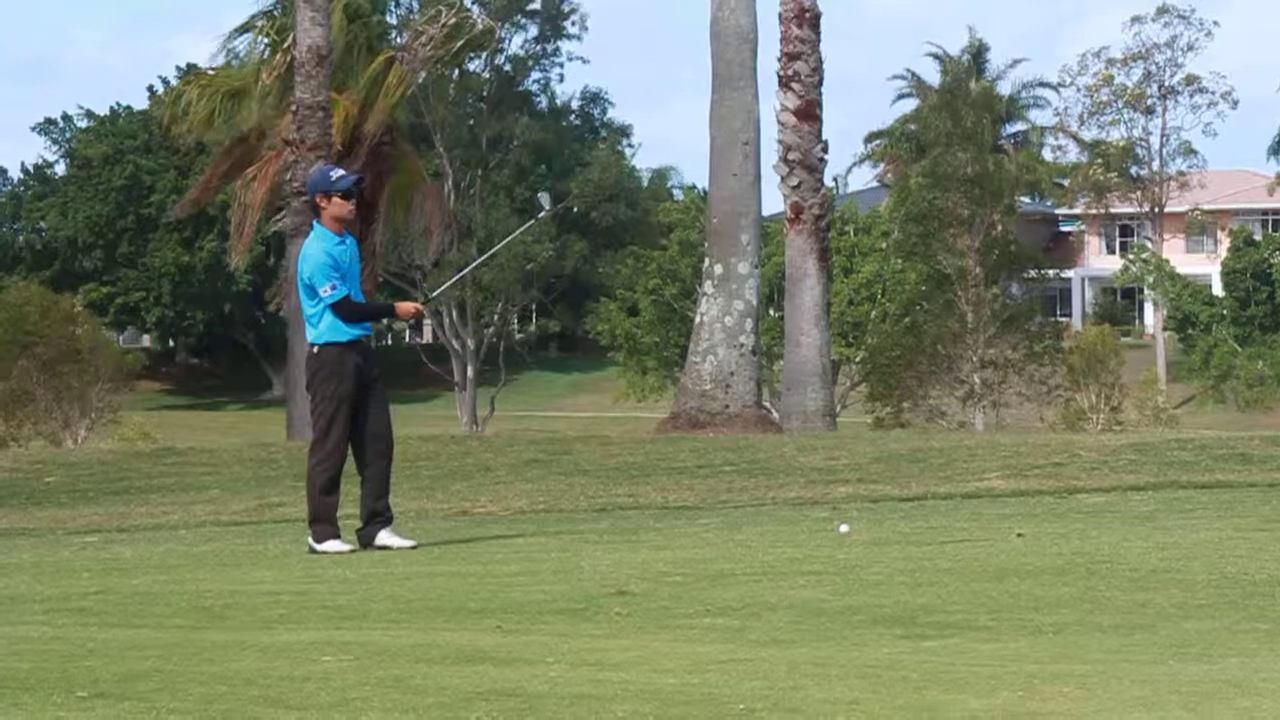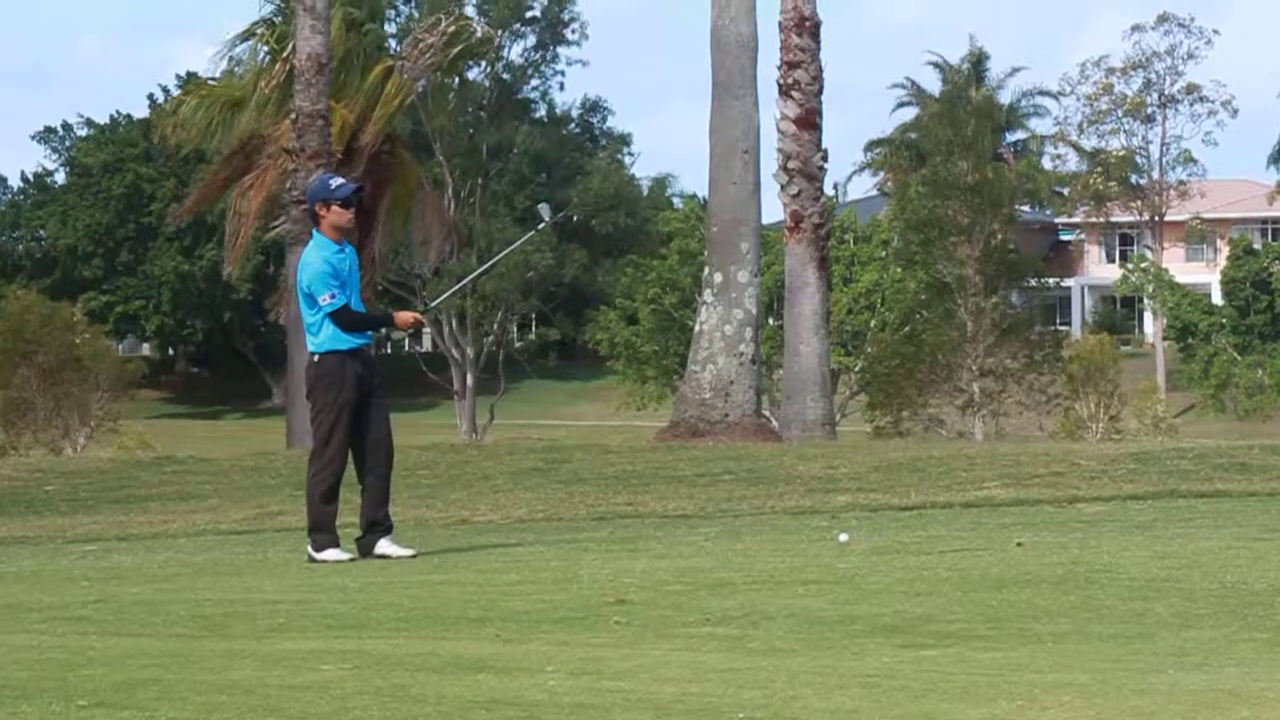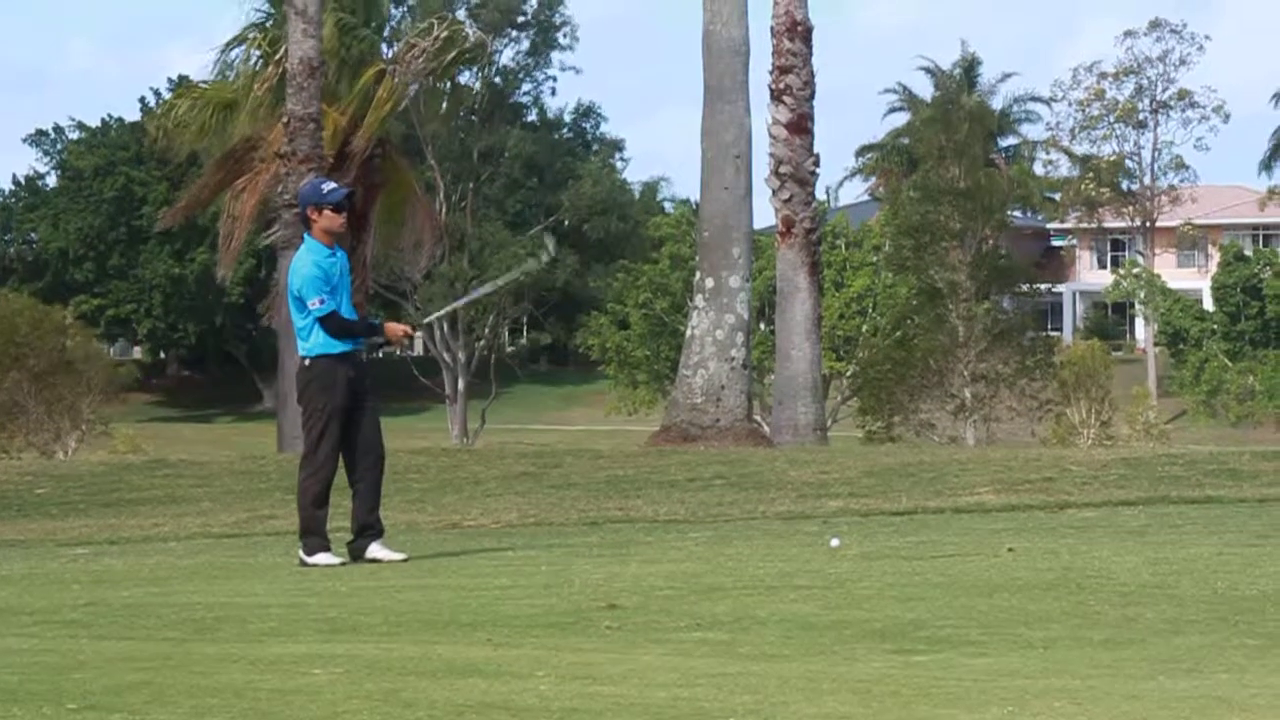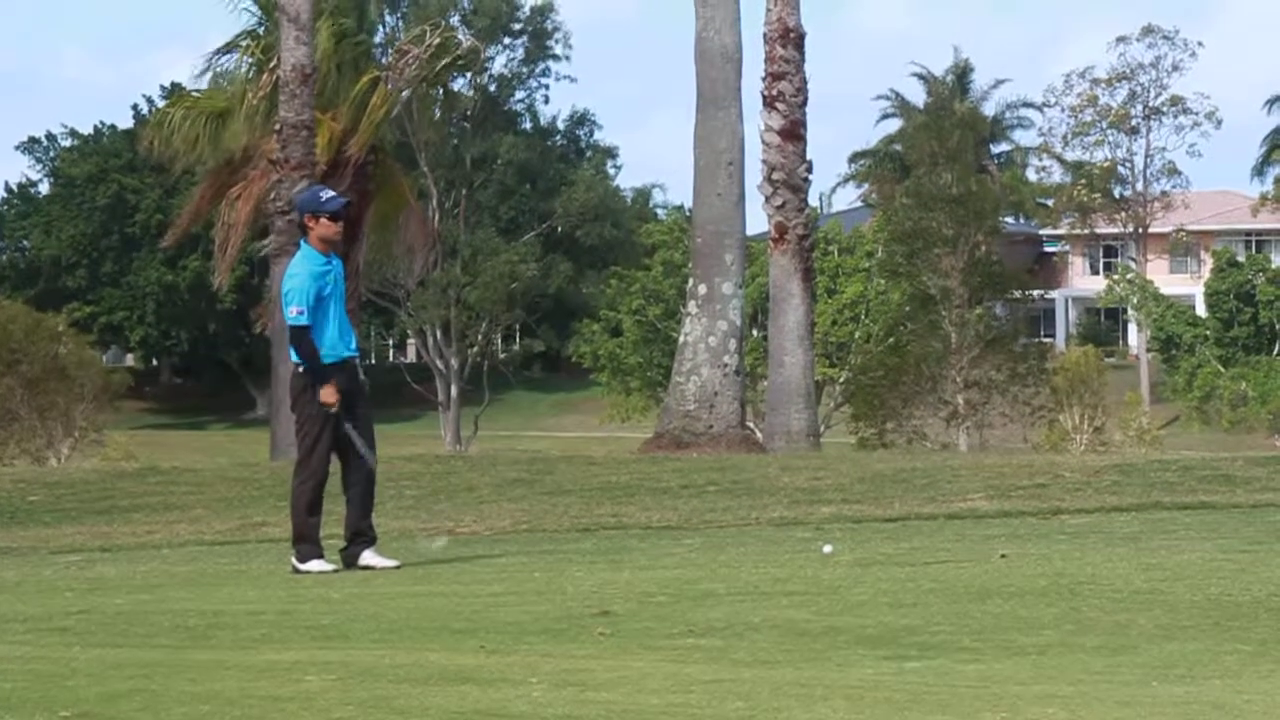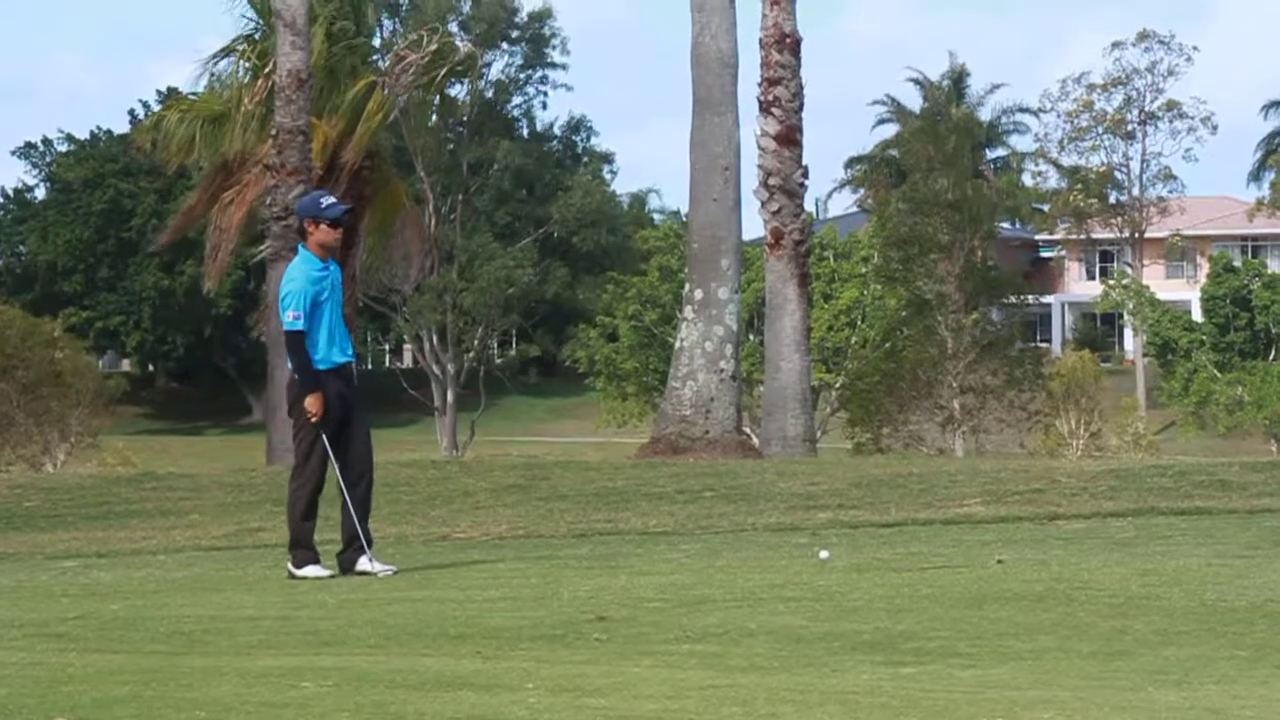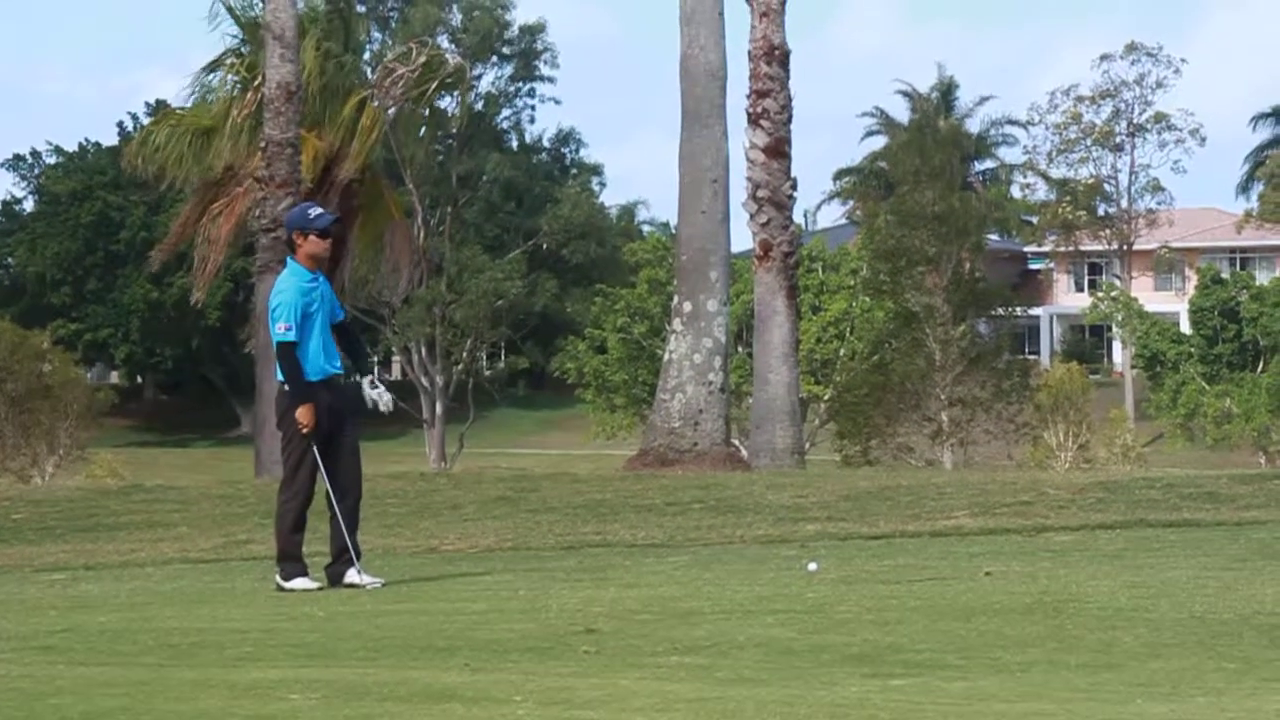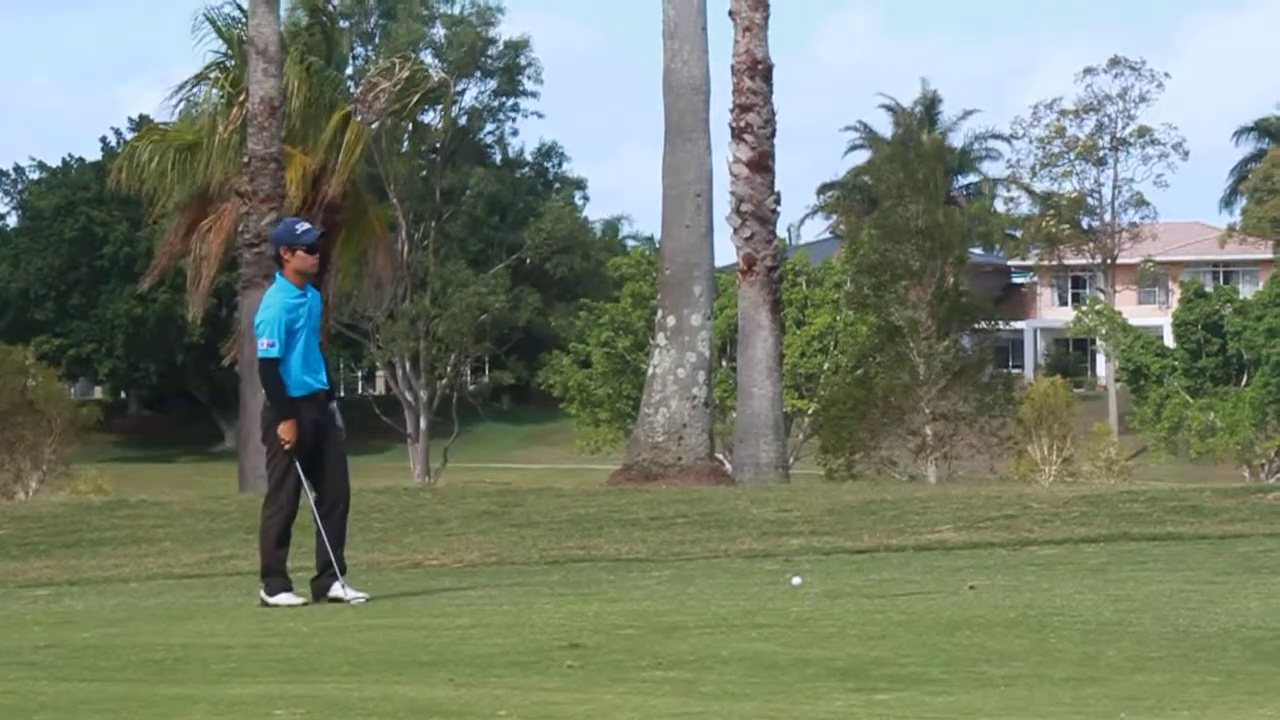
dt=0.5s
person 1, frame 1
left shoulder: (349, 243)
right shoulder: (318, 253)
right elbow: (344, 309)
left wrist: (390, 311)
right wrist: (393, 310)
left hip: (362, 351)
right hip: (332, 357)
left knee: (377, 442)
right knee: (330, 447)
left ankle: (376, 527)
right ankle: (322, 532)
person 1, frame 2
left shoulder: (348, 251)
right shoulder: (317, 261)
right elbow: (343, 318)
left wrist: (387, 323)
right wrist: (392, 320)
left hip: (362, 359)
right hip: (332, 365)
left knee: (378, 450)
right knee: (330, 455)
left ankle: (376, 535)
right ankle: (321, 541)
person 1, frame 3
left shoulder: (339, 256)
right shoulder: (308, 265)
right elbow: (331, 324)
left wrist: (376, 333)
right wrist: (381, 330)
left hip: (352, 363)
right hip: (323, 369)
left knee: (369, 453)
right knee: (321, 459)
left ankle: (367, 539)
right ankle: (312, 545)
person 1, frame 4
left shoulder: (335, 263)
right shoulder: (302, 272)
right elbow: (299, 335)
right wrist: (323, 383)
left hip: (346, 371)
right hip: (317, 379)
left knee: (361, 462)
right knee: (313, 467)
left ankle: (360, 546)
right ankle: (305, 552)
person 1, frame 5
left shoulder: (333, 269)
right shoulder: (300, 277)
right elbow: (294, 340)
right wrist: (311, 391)
left hip: (343, 377)
right hip: (315, 383)
left knee: (359, 467)
right knee: (310, 473)
left ankle: (355, 552)
right ankle: (302, 557)
person 1, frame 6
left shoulder: (322, 283)
right shoulder: (289, 288)
left elbow: (342, 330)
right elbow: (285, 351)
left wrist: (367, 374)
right wrist: (302, 402)
left hip: (334, 389)
right hip: (303, 394)
left knee: (347, 481)
right knee: (299, 486)
left ankle: (344, 565)
right ankle: (289, 569)
person 1, frame 7
left shoulder: (313, 297)
right shoulder: (276, 304)
right elbow: (267, 367)
left wrist: (331, 401)
right wrist: (284, 418)
left hip: (317, 405)
right hip: (289, 411)
left knee: (336, 493)
right knee: (283, 501)
left ankle: (329, 579)
right ankle: (273, 585)
